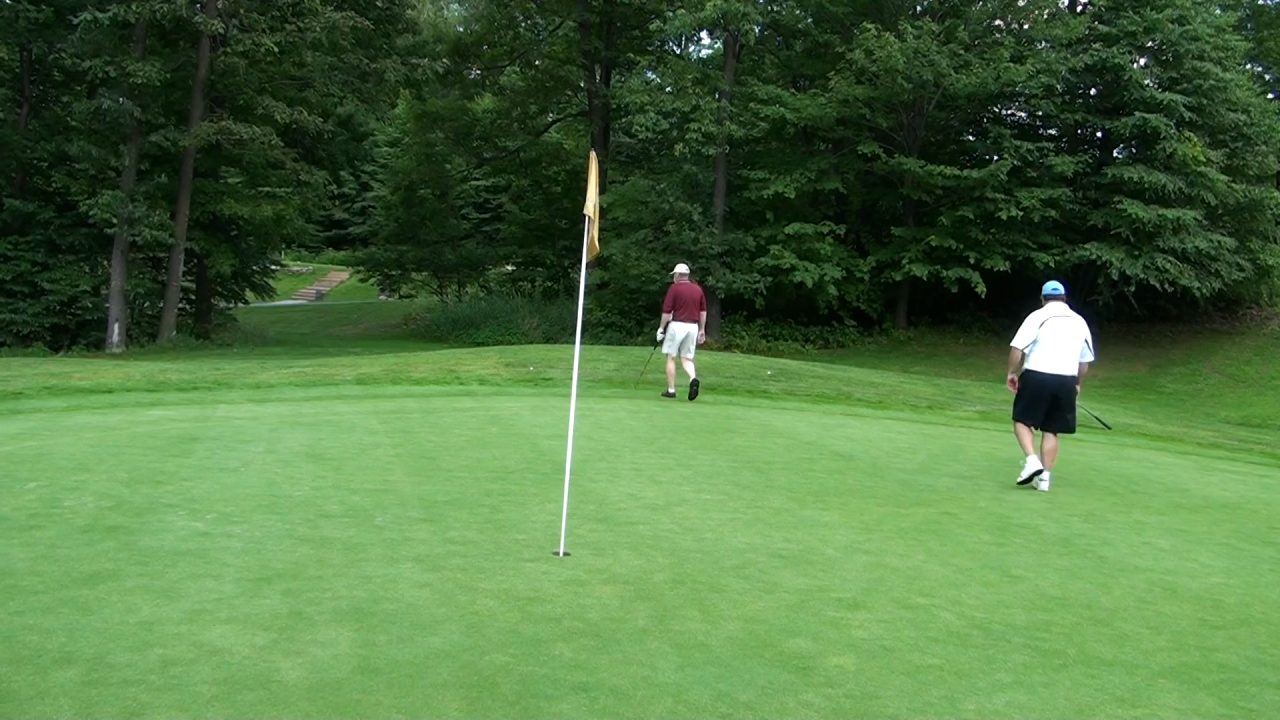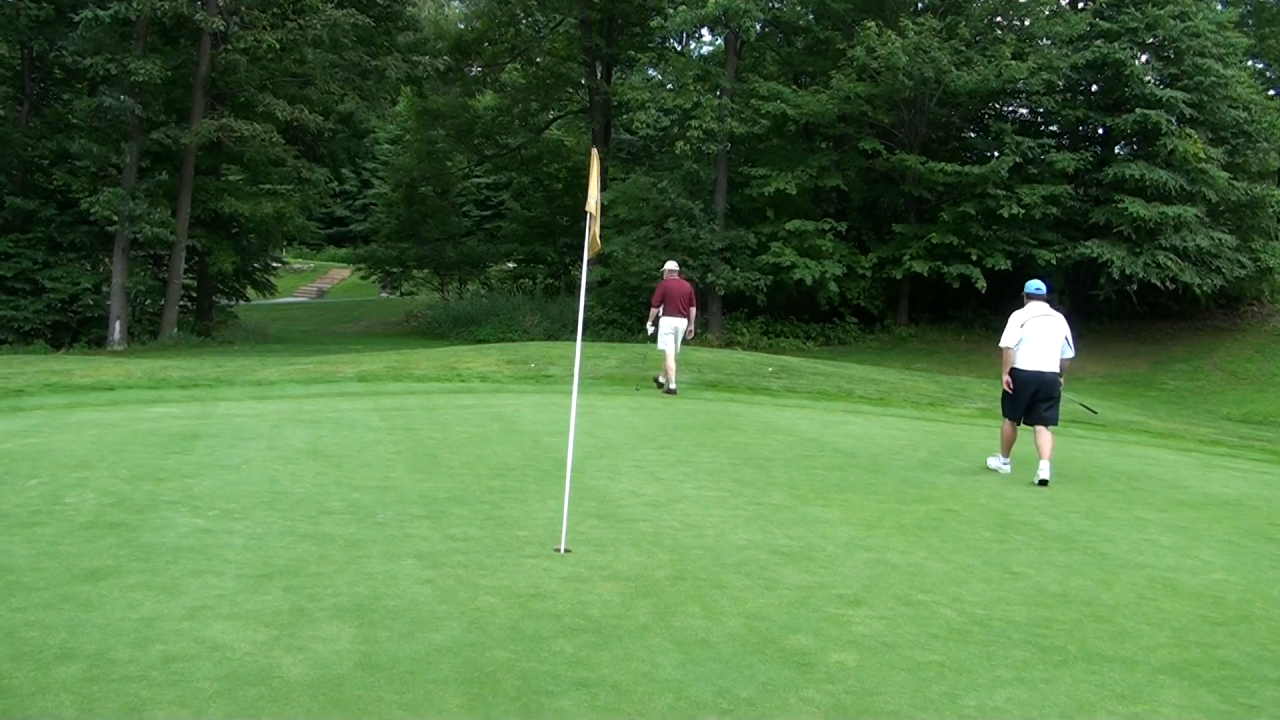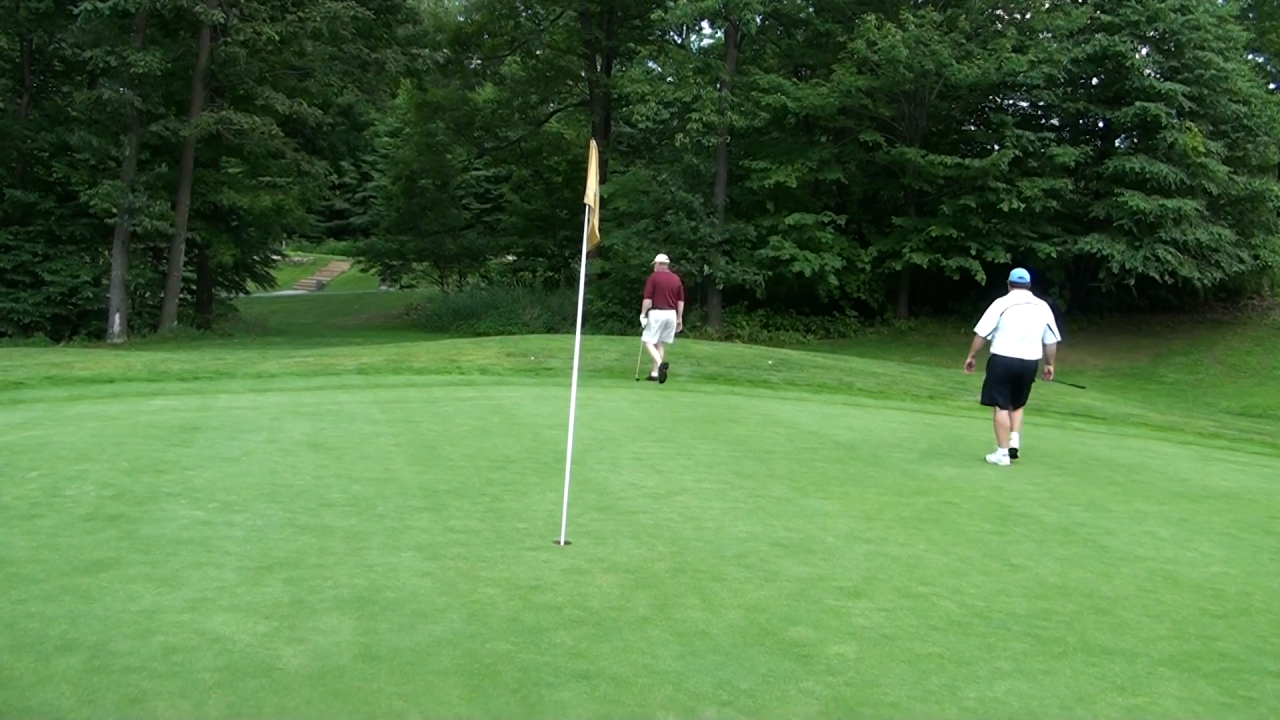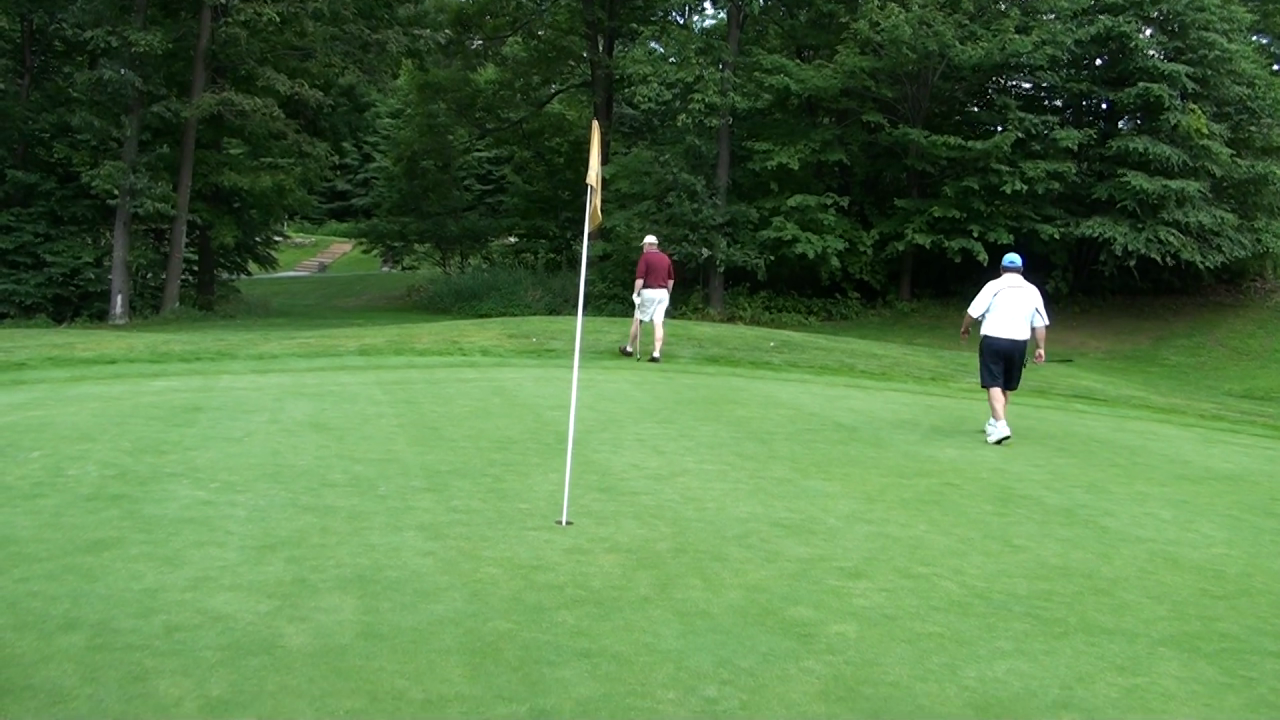
dt=0.3s
person 1, frame 1
left shoulder: (1038, 317)
right shoulder: (1080, 322)
left elbow: (1018, 347)
right elbow: (1085, 360)
left wrist: (1012, 373)
right wrist: (1076, 384)
left hip: (1037, 377)
right hip: (1066, 381)
left knee: (1022, 421)
right knee: (1051, 431)
left ankle: (1032, 461)
right ankle: (1043, 478)
person 1, frame 2
left shoulder: (1020, 316)
right shoulder: (1059, 319)
left elbow: (1009, 347)
right elbow: (1067, 355)
left wrist: (1005, 374)
right wrist: (1060, 376)
left hip: (1021, 375)
right hip: (1048, 377)
left knee: (1010, 419)
right knee: (1043, 426)
left ankle: (1003, 461)
right ankle: (1044, 466)
person 1, frame 3
left shoulder: (1001, 304)
right shoulder: (1043, 307)
left elbow: (982, 333)
right elbow: (1051, 341)
left wrist: (971, 356)
right wrist: (1049, 364)
left hip: (1003, 361)
right hip: (1029, 363)
left knee: (1000, 406)
right knee: (1017, 404)
left ankle: (1002, 453)
right ankle: (1014, 440)
person 1, frame 4
left shoulder: (993, 286)
right shoulder: (1032, 291)
left elbow: (973, 313)
right elbow: (1040, 324)
left wrist: (965, 328)
right wrist: (1040, 348)
left hip: (993, 342)
right hip: (1018, 344)
left knee: (994, 386)
right knee: (1005, 386)
left ankle: (1002, 426)
right ankle: (994, 423)
